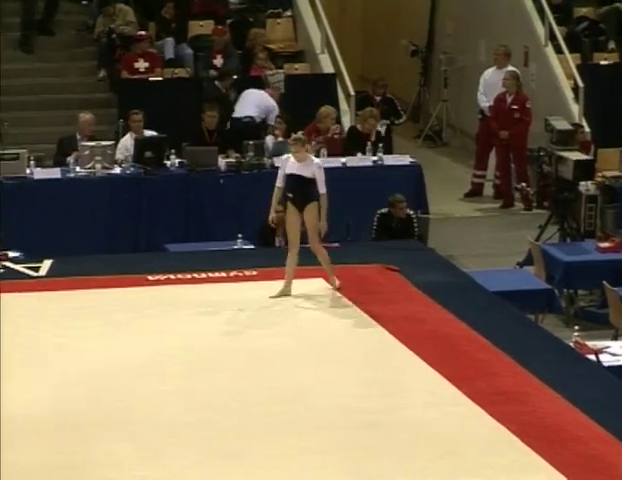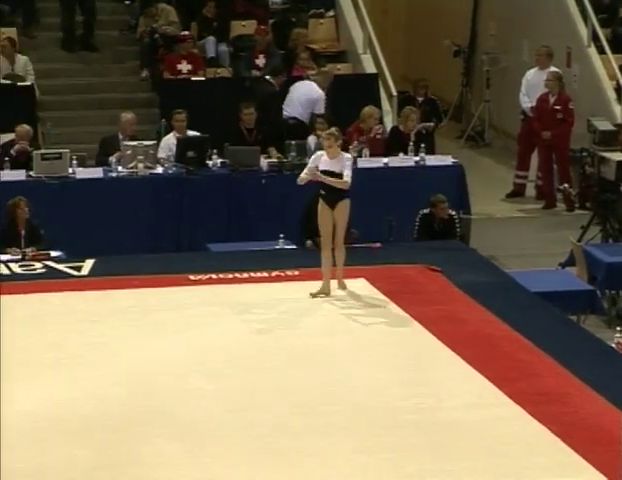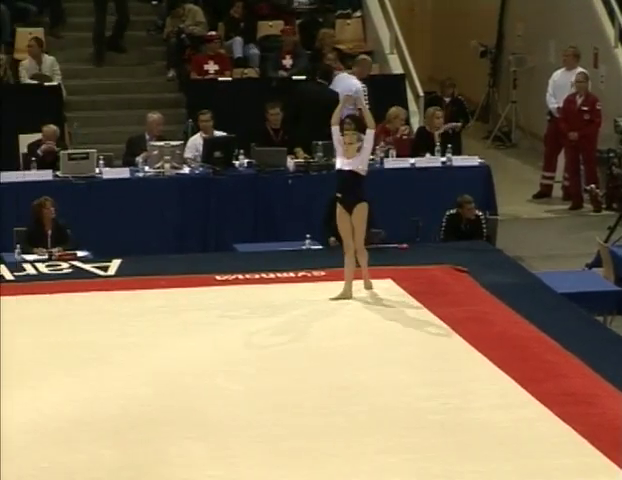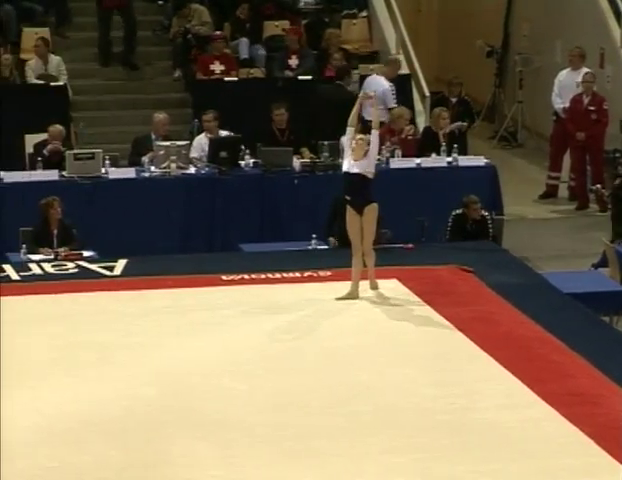
dt=0.5s
person 1, frame 1
left shoulder: (315, 164)
right shoulder: (285, 160)
left elbow: (322, 192)
right elbow: (279, 186)
left wrist: (323, 219)
right wrist: (273, 210)
left hip: (309, 205)
right hip: (292, 205)
left knee: (315, 244)
right knee: (293, 246)
left ankle: (332, 276)
right ankle: (286, 286)
person 1, frame 2
left shoulder: (345, 158)
right shoulder: (318, 157)
left elbow: (346, 183)
right elbow: (300, 180)
left wrist: (323, 178)
right wrist: (308, 176)
left hip: (341, 201)
right hip: (324, 201)
left knee: (338, 241)
right knee: (326, 243)
left ankle: (340, 278)
right ankle: (325, 285)
person 1, frame 3
left shoulder: (363, 154)
right shoulder: (340, 153)
left elbow: (371, 127)
right elbow: (335, 125)
left wrist: (361, 106)
right wrist: (342, 104)
left hip: (358, 204)
right hip: (341, 204)
left knee: (358, 245)
right knee: (348, 247)
left ankle: (365, 277)
right ankle: (347, 288)
person 1, frame 4
left shoulder: (370, 159)
right shoulder: (348, 156)
left elbow: (375, 129)
right elbow: (350, 125)
left wrist: (375, 105)
right wrist: (358, 102)
left hip: (368, 206)
right hip: (351, 207)
left knee: (367, 247)
right knee: (356, 248)
left ankle: (372, 277)
right ankle: (354, 288)
person 2, frame 1
left shoulder: (513, 73)
right shoulder: (487, 73)
right elbow: (480, 93)
right wrist: (487, 106)
right hip: (487, 115)
right knee: (481, 151)
right ankle: (477, 186)
person 2, frame 2
right shoulder: (530, 73)
right elbow: (522, 94)
right wrist: (530, 107)
right hip: (528, 116)
right knee: (523, 152)
left ankle: (541, 188)
right ankle: (519, 187)
person 2, frame 3
right shoulder: (557, 74)
right elbow: (549, 94)
right wrist: (556, 108)
right hip: (555, 116)
right knee: (549, 152)
right ankle: (546, 187)
person 2, frame 4
right shoulder: (562, 74)
right elbow: (555, 94)
right wrist: (562, 108)
right hip: (561, 117)
right knee: (555, 153)
left ankle: (574, 189)
right ankle: (551, 188)
person 3, frame 1
left shoulder: (523, 99)
right shoulder: (499, 98)
left elbow: (526, 122)
right elbow: (493, 118)
left wrist: (510, 133)
right wrist: (498, 131)
left hip: (517, 140)
right hip: (500, 139)
left knee: (521, 168)
right knee: (503, 169)
left ankle: (526, 200)
right ankle: (507, 199)
person 3, frame 2
left shoulder: (566, 100)
right shoulder: (542, 99)
left elbow: (569, 122)
right elbow: (535, 119)
left wrist: (552, 133)
right wrist: (541, 132)
left hip: (560, 140)
right hip: (543, 140)
left knee: (563, 169)
right knee: (545, 169)
left ankle: (569, 201)
right ankle: (549, 200)
person 3, frame 3
left shoulder: (593, 100)
right shoulder: (569, 99)
left elbow: (596, 123)
right elbow: (562, 119)
left wrist: (579, 134)
right wrist: (568, 133)
left hip: (587, 141)
right hip: (570, 140)
left knee: (590, 170)
right knee: (572, 170)
left ankle: (596, 202)
right ankle: (576, 200)
person 3, frame 4
left shoulder: (600, 100)
right shoulder: (575, 100)
left elbow: (603, 123)
right elbow: (569, 120)
left wrist: (587, 134)
right wrist: (575, 133)
left hip: (594, 141)
right hip: (576, 141)
left knee: (597, 171)
right knee: (578, 170)
left ankle: (602, 202)
right ankle: (582, 201)
